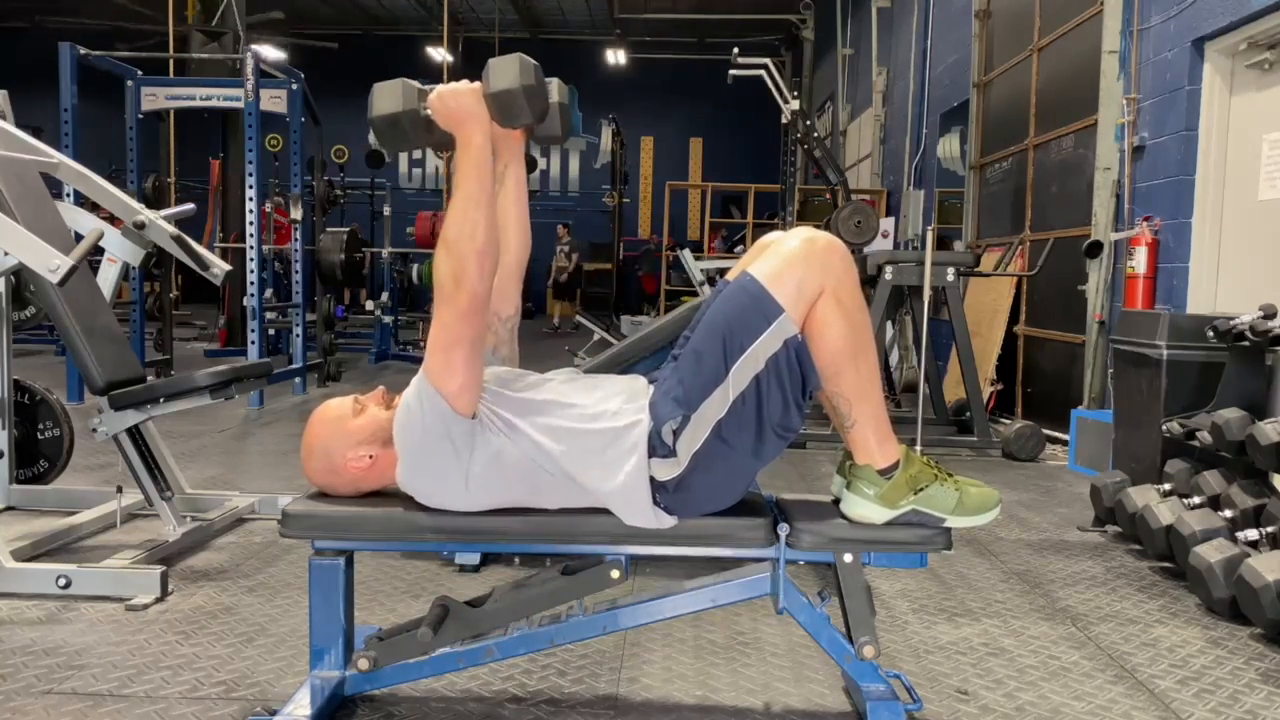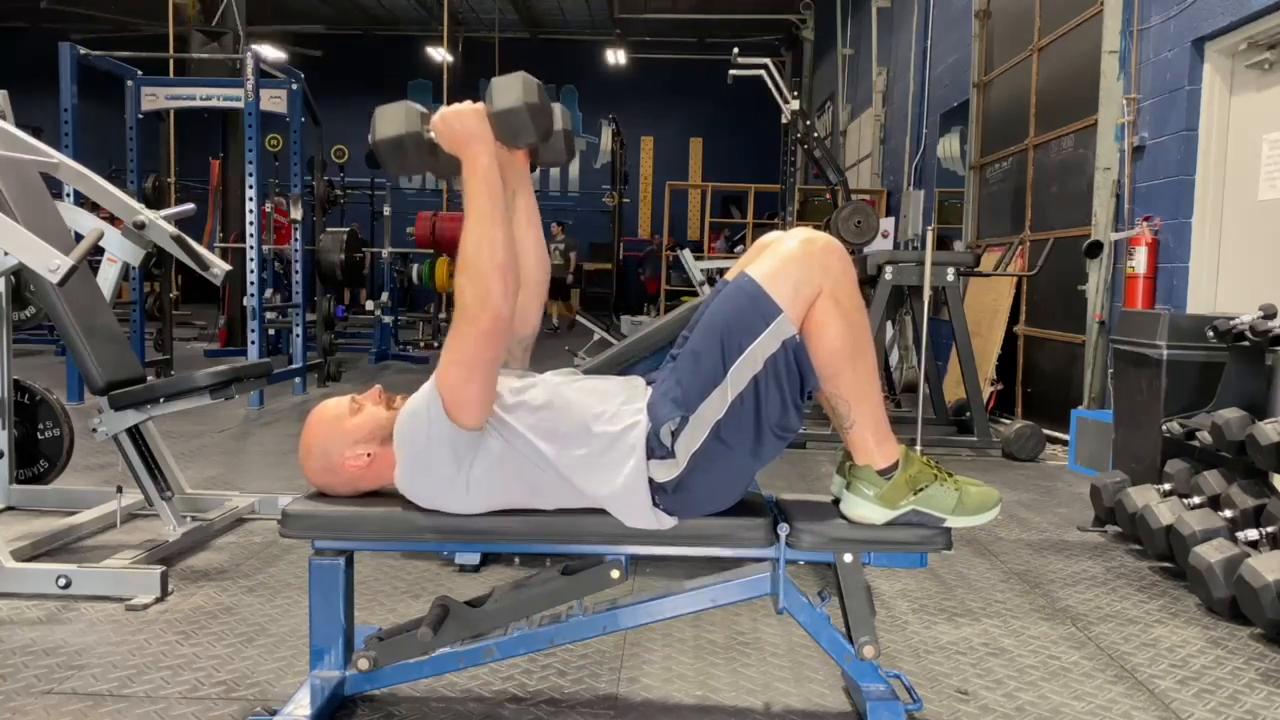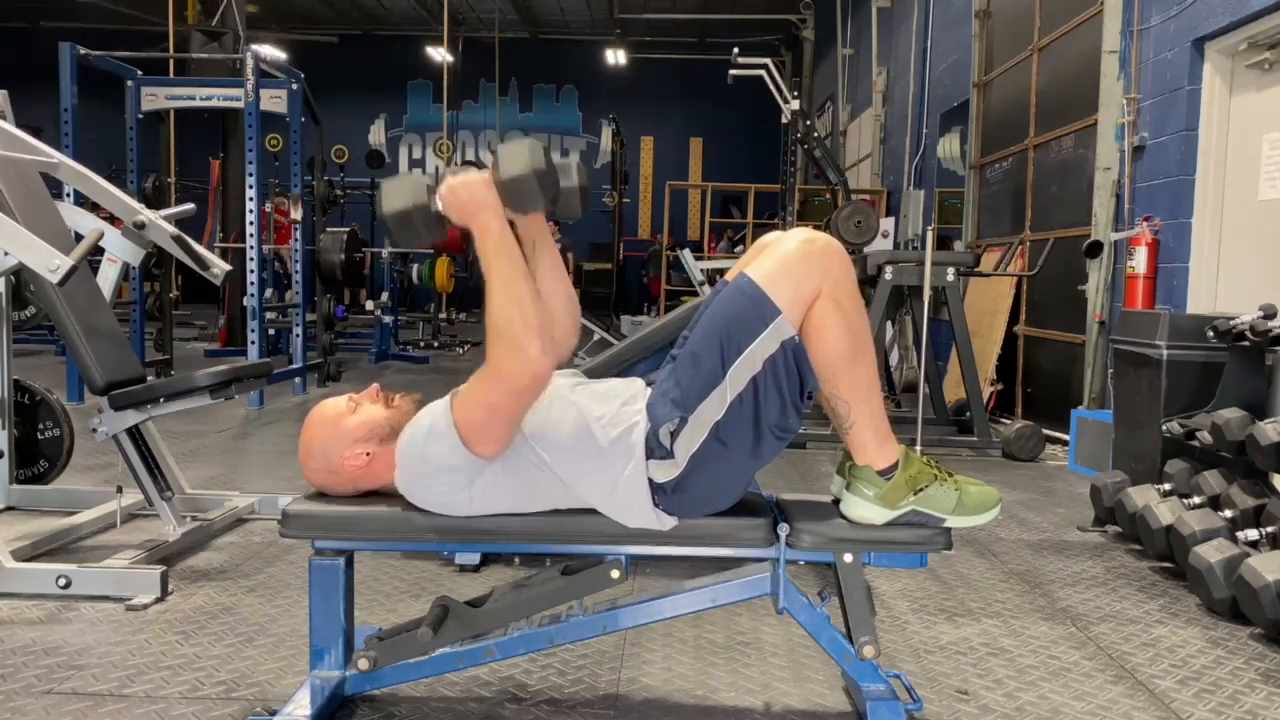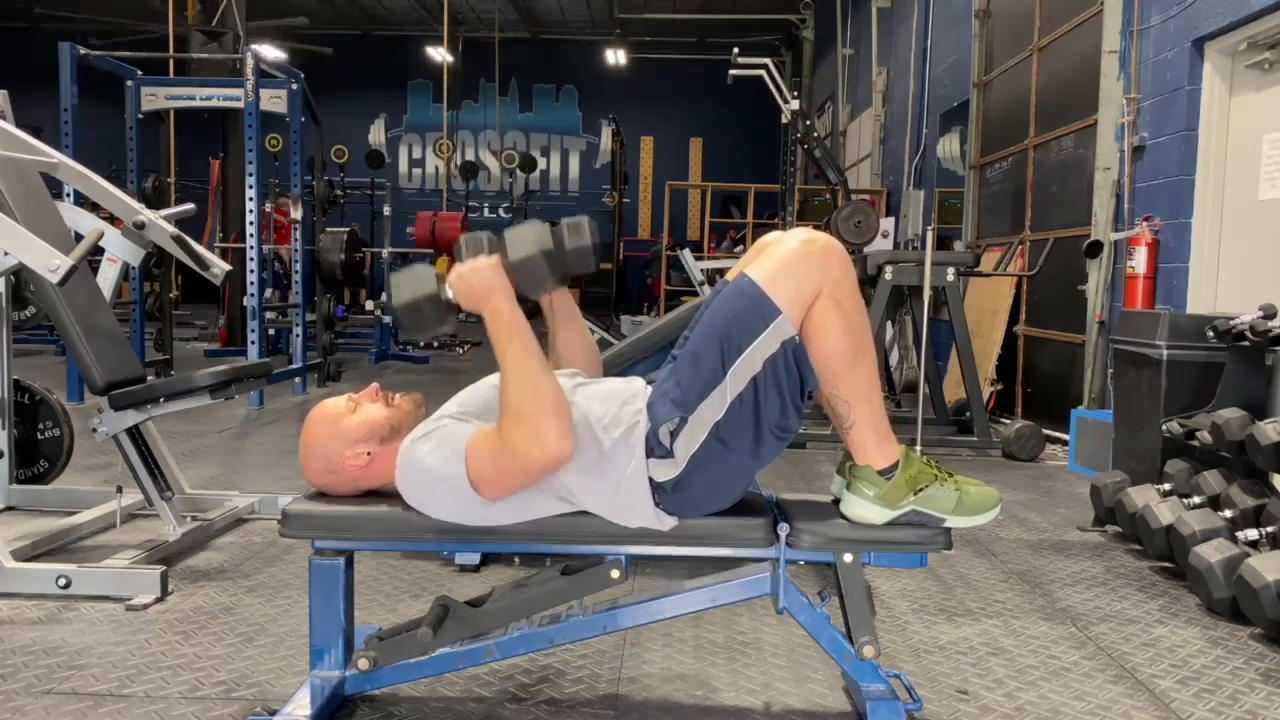
dt=0.2s
person 1, frame 1
left shoulder: (461, 409)
right shoulder: (427, 444)
left elbow: (502, 279)
right elbow: (465, 293)
left wrist: (507, 151)
right wrist: (471, 135)
left hip: (664, 419)
right hip: (679, 453)
left knee: (780, 251)
right knee: (814, 256)
left ankle: (867, 459)
right ankle: (884, 475)
person 1, frame 2
left shoulder: (461, 413)
right shoulder: (429, 449)
left elbow: (524, 298)
right elbow: (487, 313)
left wrist: (512, 170)
right wrist: (476, 156)
left hip: (663, 422)
right hip: (676, 455)
left knee: (779, 253)
right knee: (811, 258)
left ankle: (866, 463)
right ankle: (883, 475)
person 1, frame 3
left shoulder: (452, 429)
right shoulder: (429, 458)
left elbow: (561, 332)
right elbow: (526, 365)
left wrist: (528, 224)
right wrist: (484, 219)
left hip: (657, 419)
right hip: (674, 451)
left knee: (781, 255)
right knee: (810, 255)
left ankle: (863, 461)
right ankle: (884, 475)
person 1, frame 4
left shoulder: (442, 434)
right shoulder: (426, 465)
left elbow: (582, 378)
right elbow: (550, 443)
left wrist: (547, 284)
right wrist: (496, 300)
left hip: (653, 410)
right hip: (675, 453)
left knee: (778, 249)
right knee: (811, 257)
left ankle: (865, 461)
right ankle: (884, 473)
